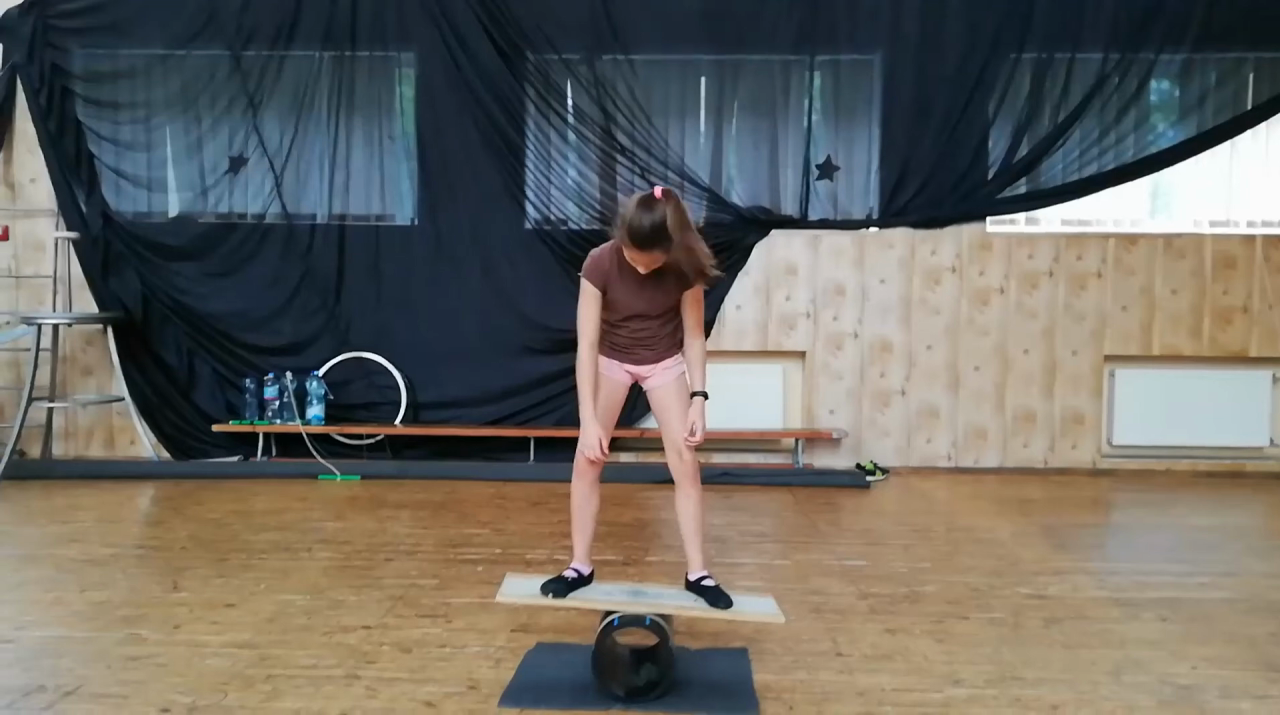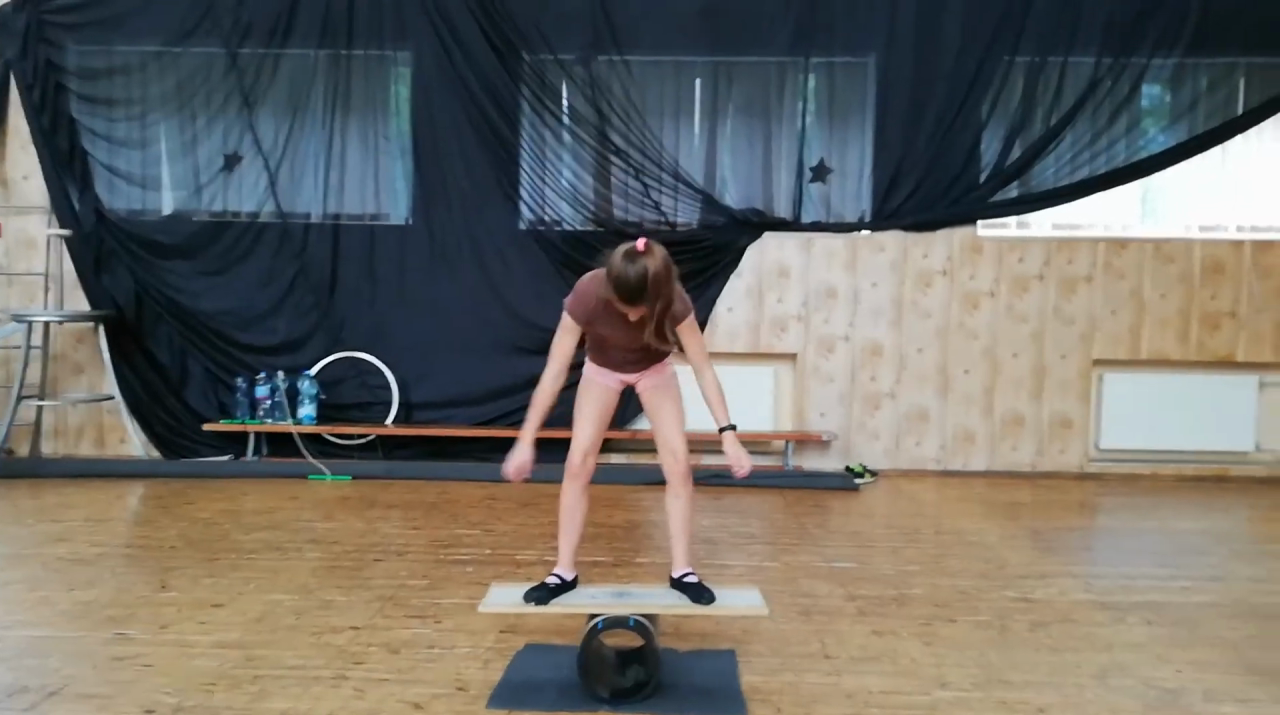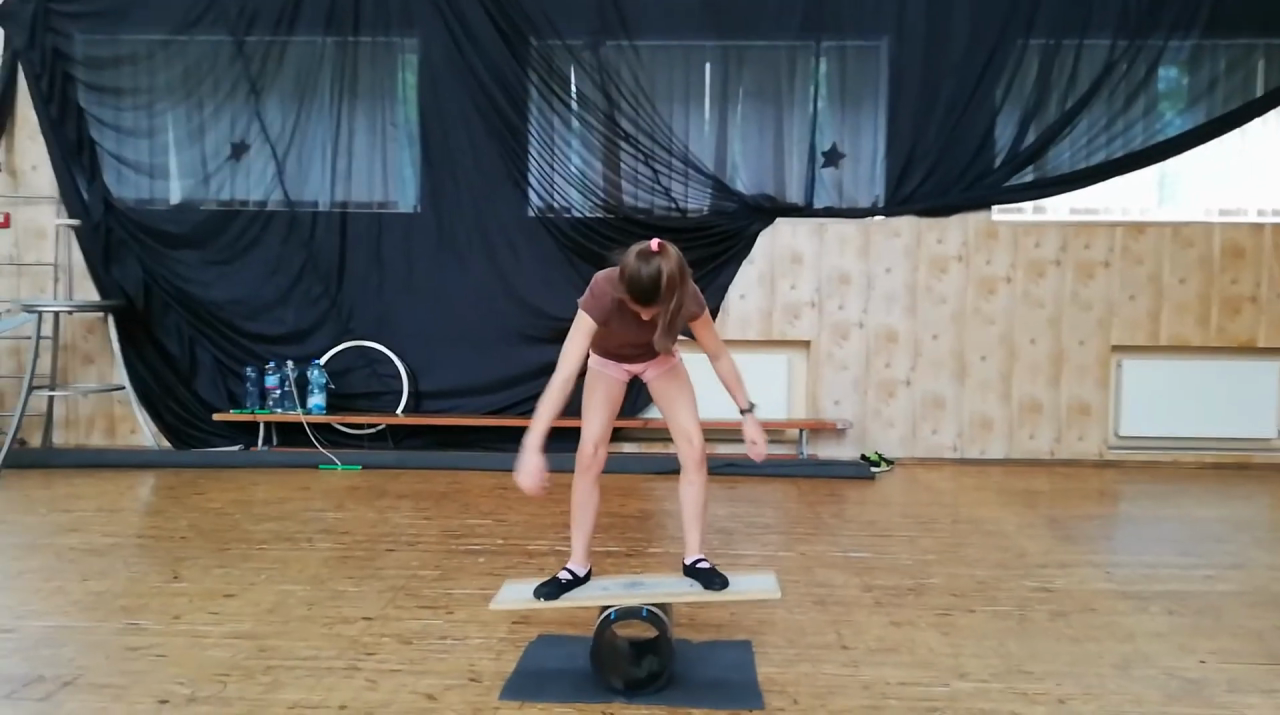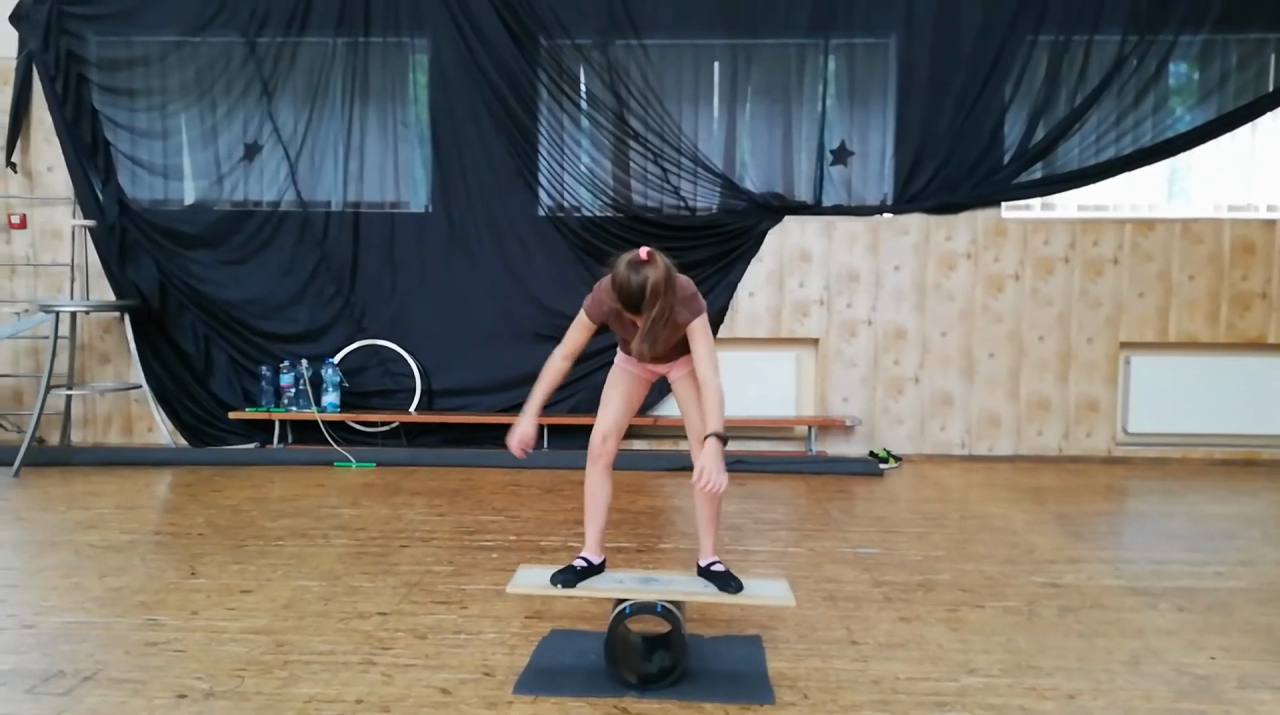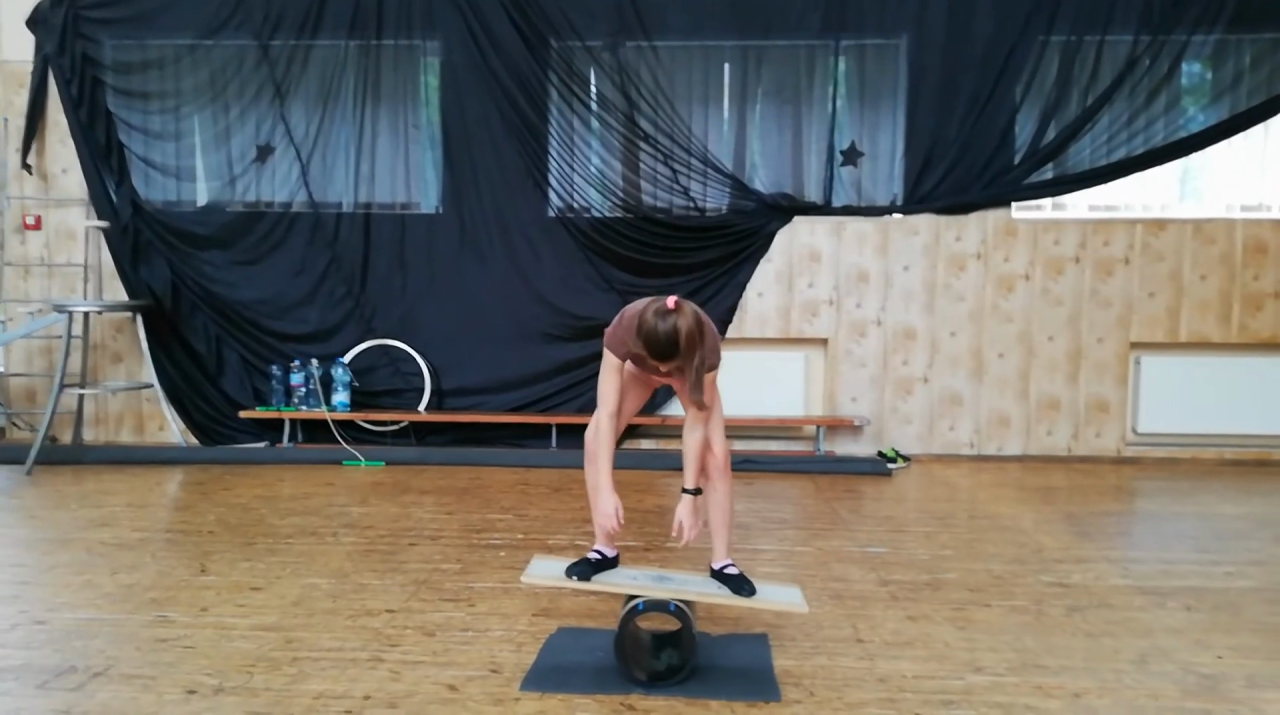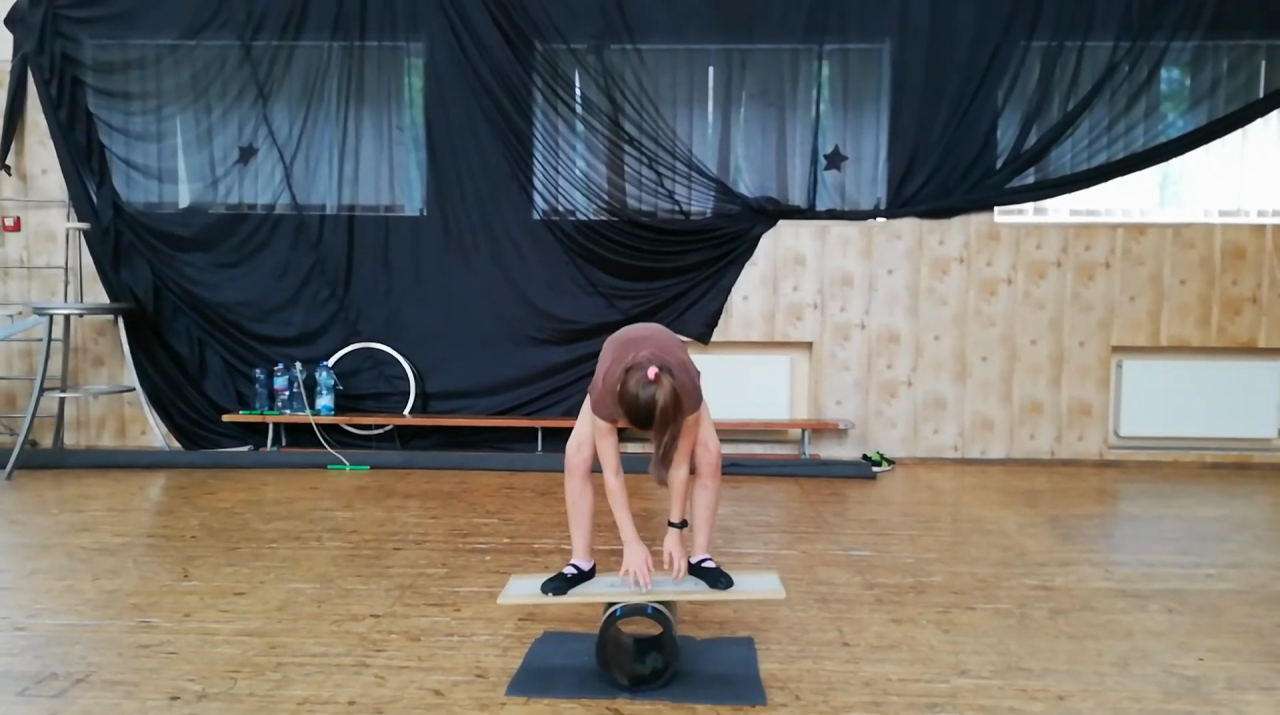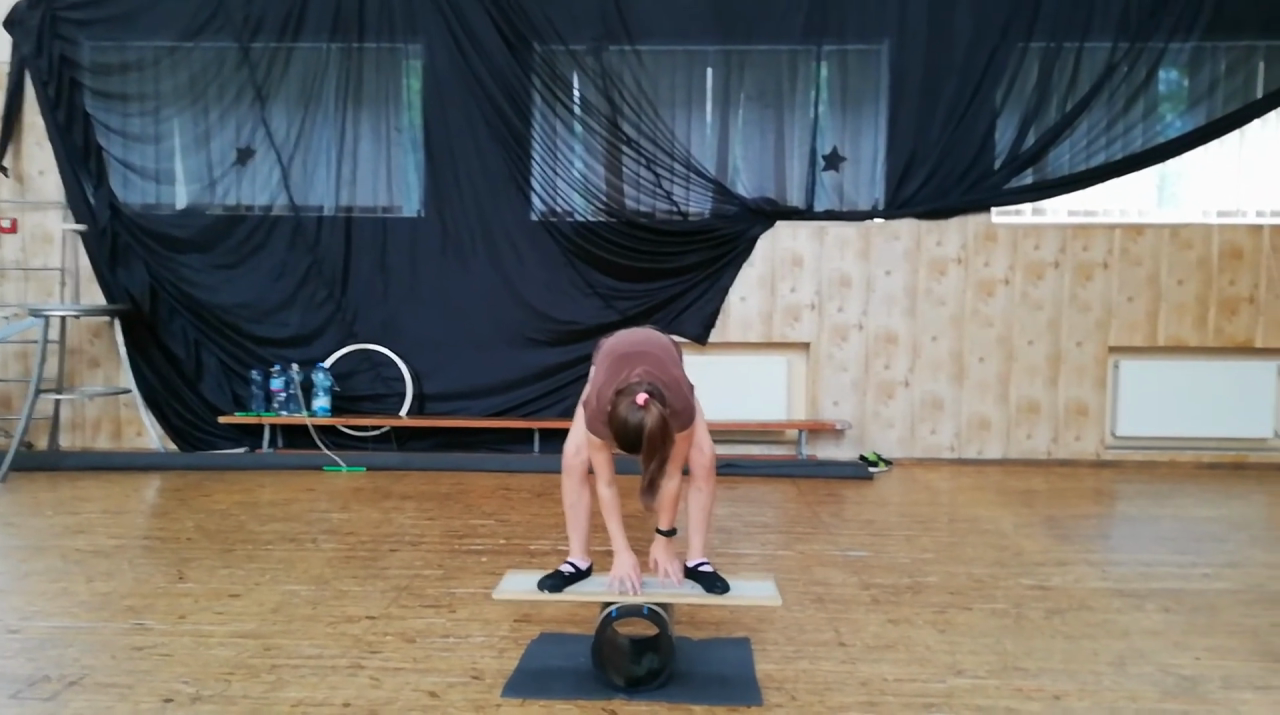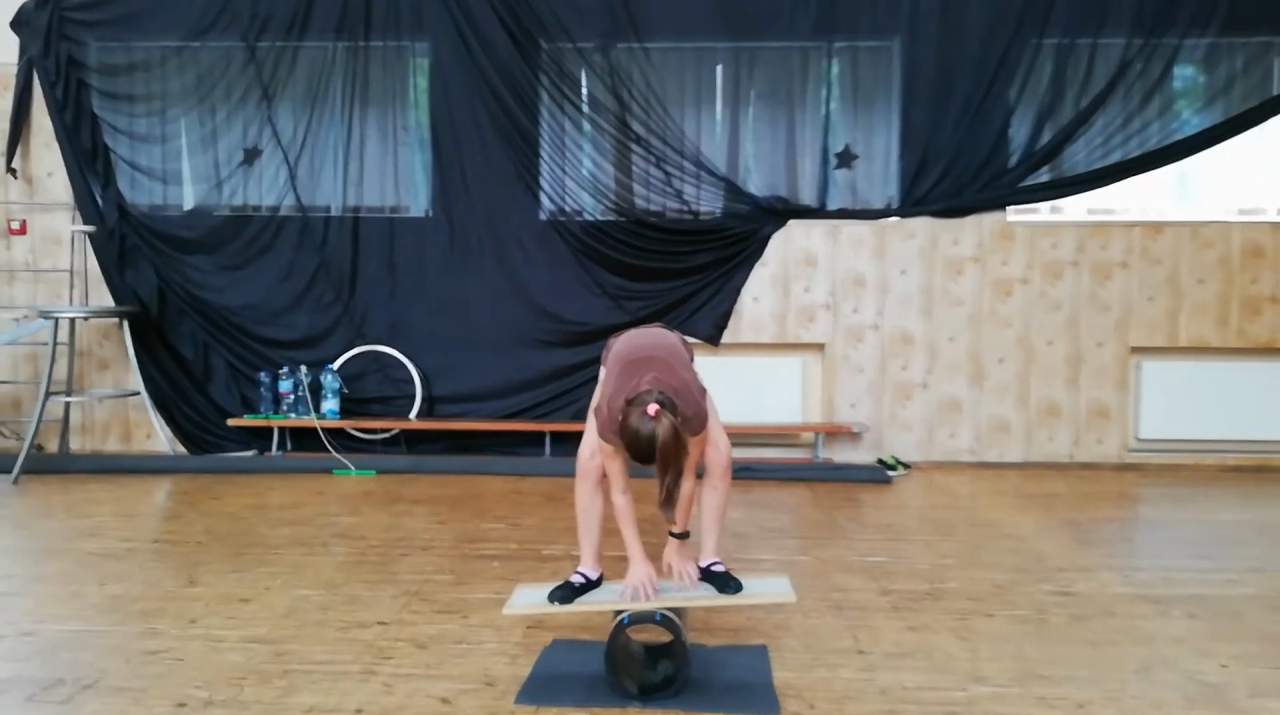
dt=0.5s
person 1, frame 1
left shoulder: (684, 267)
right shoulder: (600, 263)
left elbow: (694, 336)
right elbow: (586, 344)
left wrist: (698, 398)
right wrist: (588, 419)
left hip: (665, 364)
right hip: (611, 361)
left knee: (685, 461)
right knee: (587, 458)
left ankle: (697, 573)
right ankle: (580, 566)
person 1, frame 2
left shoulder: (672, 299)
right shoulder: (588, 294)
left elbow: (702, 366)
right elbow: (555, 371)
left wrist: (727, 433)
right wrist: (526, 441)
left hip: (654, 369)
right hip: (603, 369)
left knee: (678, 462)
right knee: (578, 462)
left ankle: (682, 571)
right ankle: (564, 572)
person 1, frame 3
left shoulder: (685, 296)
right shoulder: (602, 292)
left elbow: (718, 355)
right elbow: (564, 373)
left wrist: (747, 413)
right wrist: (532, 448)
left hip: (660, 359)
right hip: (608, 361)
left knee: (693, 448)
right knee: (590, 454)
left ankle: (694, 558)
right ankle: (577, 566)
person 1, frame 4
left shoulder: (686, 299)
right shoulder: (604, 297)
left elbow: (709, 376)
right elbow: (564, 355)
left wrist: (714, 442)
right wrist: (528, 415)
left hip: (683, 359)
right hip: (632, 360)
left knee: (705, 456)
right knee: (602, 445)
left ankle: (709, 560)
right ankle: (592, 557)
person 1, frame 5
left shoulder: (705, 341)
right shoulder: (623, 332)
left elbow: (695, 426)
right elbow: (607, 414)
left wrist: (689, 496)
right wrist: (604, 492)
left hip: (690, 370)
right hip: (637, 367)
left knee: (716, 453)
right knee: (596, 438)
left ankle: (722, 563)
right ankle: (604, 550)
person 1, frame 6
left shoulder: (686, 388)
right shoulder: (606, 391)
left elbow: (680, 465)
right elbow: (613, 474)
left wrist: (675, 530)
right wrist: (632, 542)
left hip: (672, 372)
right hip: (619, 371)
left knee: (708, 454)
right knee: (577, 454)
left ankle: (700, 557)
right ankle: (581, 562)
person 1, frame 7
left shoulder: (680, 404)
right shoulder: (598, 406)
left elbow: (672, 476)
right elbow: (605, 483)
left wrist: (664, 539)
right wrist: (621, 551)
left knee: (703, 457)
right knee: (575, 457)
left ankle: (696, 561)
right ankle: (578, 561)
person 1, frame 8
left shoulder: (692, 408)
right shoulder: (611, 413)
left elbow: (686, 477)
right elbow: (619, 491)
left wrist: (677, 541)
right wrist: (637, 560)
left knee: (719, 456)
right knee: (589, 462)
left ankle: (709, 561)
right ankle: (588, 570)
